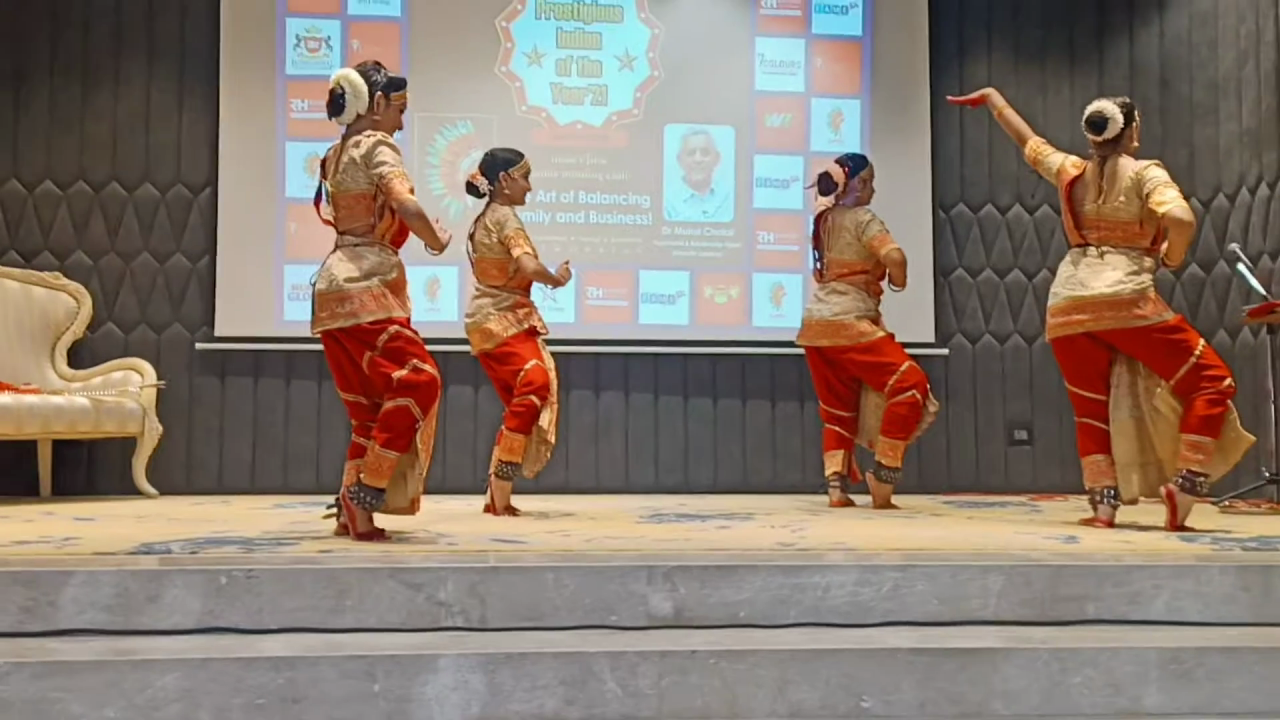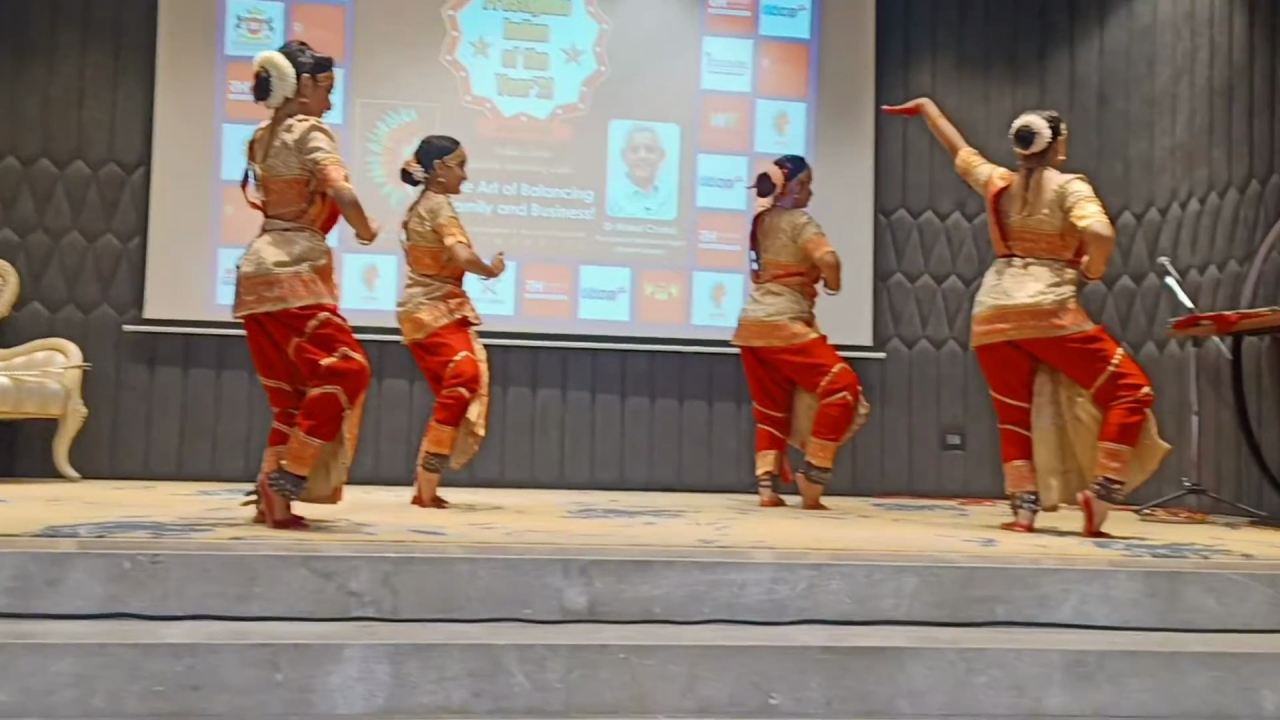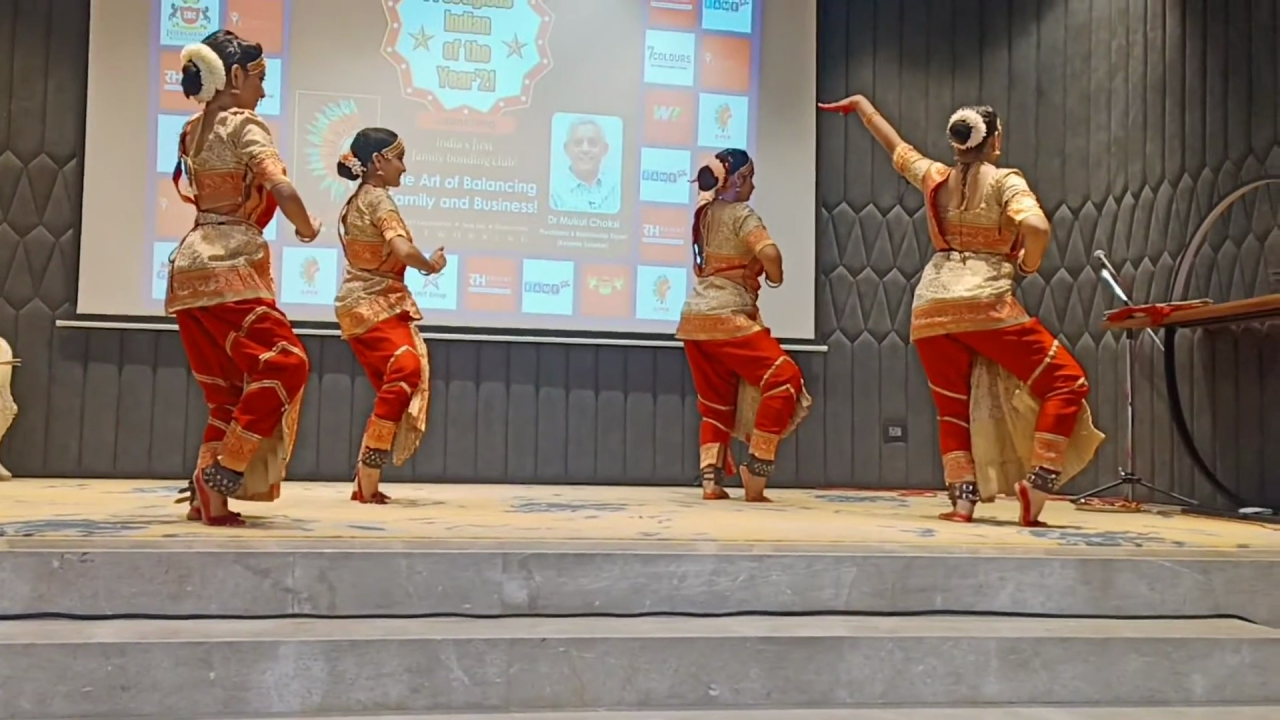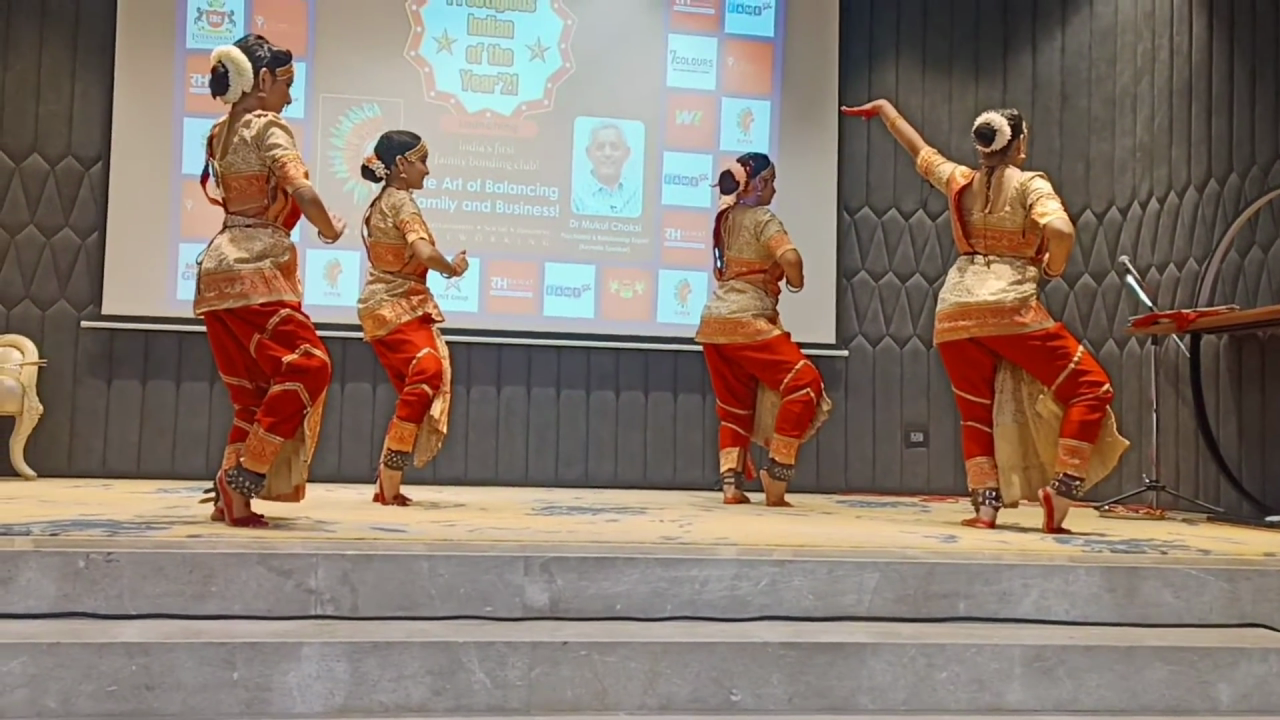
dt=1s
person 1, frame 1
left shoulder: (337, 153)
right shoulder: (377, 145)
right elbow: (406, 206)
right wrist: (437, 240)
left hip: (337, 286)
right hip: (365, 287)
left knee: (372, 404)
right knee: (417, 383)
left ankle: (352, 508)
right ankle: (364, 495)
person 1, frame 2
left shoulder: (263, 137)
right shoulder: (310, 131)
right elbow: (342, 194)
right wrist: (367, 231)
left hip: (259, 271)
right hip: (293, 271)
left knee: (292, 392)
right knee: (345, 371)
left ankle: (272, 495)
right ankle: (284, 482)
person 1, frame 3
left shoulder: (193, 130)
right shoulder: (244, 124)
right elbow: (281, 189)
right wrist: (307, 227)
left hip: (191, 267)
right hip: (229, 267)
left knee: (230, 389)
right knee: (285, 365)
left ankle: (208, 494)
right ankle: (219, 478)
person 1, frame 4
left shoulder: (221, 132)
right shoulder: (268, 126)
right elbow: (302, 191)
right wrist: (330, 229)
left hip: (219, 269)
right hip: (255, 270)
left knee: (254, 390)
right knee: (307, 367)
left ankle: (230, 494)
right ankle: (241, 480)
person 2, frame 1
left shoulder: (1069, 171)
right shoulder: (1145, 173)
left elbow: (1026, 138)
right elbow: (1181, 219)
left wrist: (991, 96)
right wrist: (1172, 257)
left hip: (1067, 305)
right hip: (1126, 300)
left knee: (1091, 409)
right knee: (1212, 383)
left ankle: (1103, 504)
right ankle: (1184, 485)
person 2, frame 2
left shoulder: (996, 182)
right shoulder: (1069, 186)
left elbow: (956, 147)
right elbow: (1101, 234)
left wrist: (925, 106)
right wrist: (1091, 270)
left hip: (992, 314)
right hip: (1048, 311)
left knee: (1014, 416)
right knee: (1131, 392)
left ankle: (1023, 510)
right ankle: (1101, 491)
person 2, frame 3
left shoulder: (933, 177)
right shoulder: (1004, 181)
left elbow: (893, 144)
right elbow: (1037, 228)
left wrist: (860, 103)
right wrist: (1028, 264)
left hip: (931, 307)
right hip: (986, 303)
left knee: (953, 407)
right knee: (1066, 383)
left ankle: (962, 501)
right ankle: (1037, 482)
person 2, frame 4
left shoulder: (958, 180)
right shoulder: (1030, 184)
left elbow: (917, 147)
right elbow: (1061, 231)
left wrist: (883, 107)
right wrist: (1053, 268)
left hip: (955, 311)
right hip: (1010, 308)
left knee: (976, 412)
right knee: (1091, 389)
left ankle: (985, 507)
right ankle: (1061, 488)
person 3, frame 1
left shoulder: (483, 219)
right shoulder: (504, 216)
right elbow: (530, 268)
right wrist: (558, 279)
left hip: (490, 321)
right hip: (503, 321)
left knee: (521, 401)
right knee: (534, 386)
left ankle: (498, 493)
right ankle: (501, 491)
person 3, frame 2
left shoulder: (418, 206)
right shoulder: (439, 205)
right elbow: (463, 257)
right wrist: (491, 270)
left hip: (423, 310)
right hip: (436, 311)
left knee: (454, 389)
right knee: (464, 377)
left ankle: (425, 484)
right ankle: (426, 484)
person 3, frame 3
left shoulder: (355, 201)
right shoulder: (379, 199)
right elbow: (404, 251)
right wrist: (431, 266)
left hip: (362, 305)
right hip: (376, 306)
left knee: (395, 383)
right knee: (406, 371)
left ankle: (367, 479)
right ankle: (368, 477)
person 3, frame 4
left shoulder: (379, 203)
right shoulder: (402, 202)
left elbow: (401, 257)
right elbow: (426, 253)
right wrist: (453, 269)
left hip: (383, 307)
right hip: (398, 308)
left knee: (417, 384)
right knee: (427, 372)
left ankle: (388, 481)
right ankle: (389, 479)
person 4, frame 1
left shoulder: (825, 219)
right shoulder: (862, 219)
right elbow: (894, 257)
right wrist: (898, 280)
left hip: (816, 321)
right hip: (850, 322)
left knee: (838, 408)
right knee: (911, 385)
left ankle: (836, 488)
right ankle: (882, 481)
person 4, frame 2
left shoulder: (763, 221)
right shoulder: (799, 221)
right elbow: (828, 260)
right wrist: (832, 283)
left hip: (752, 324)
right hip: (784, 323)
left knee: (771, 408)
right knee: (842, 387)
left ankle: (767, 488)
right ankle: (812, 481)
person 4, frame 3
left shoulder: (705, 213)
right shoulder: (741, 213)
right elbow: (769, 253)
right wrist: (775, 276)
left hip: (694, 317)
right hip: (728, 317)
left knee: (716, 401)
right knee: (785, 380)
left ankle: (711, 481)
right ankle: (755, 474)
person 4, frame 4
left shoulder: (726, 218)
right shoulder: (762, 218)
right elbow: (790, 258)
right wrist: (796, 281)
left hip: (714, 320)
right hip: (748, 320)
left knee: (735, 405)
right knee: (805, 384)
left ankle: (731, 486)
right ankle: (776, 481)
